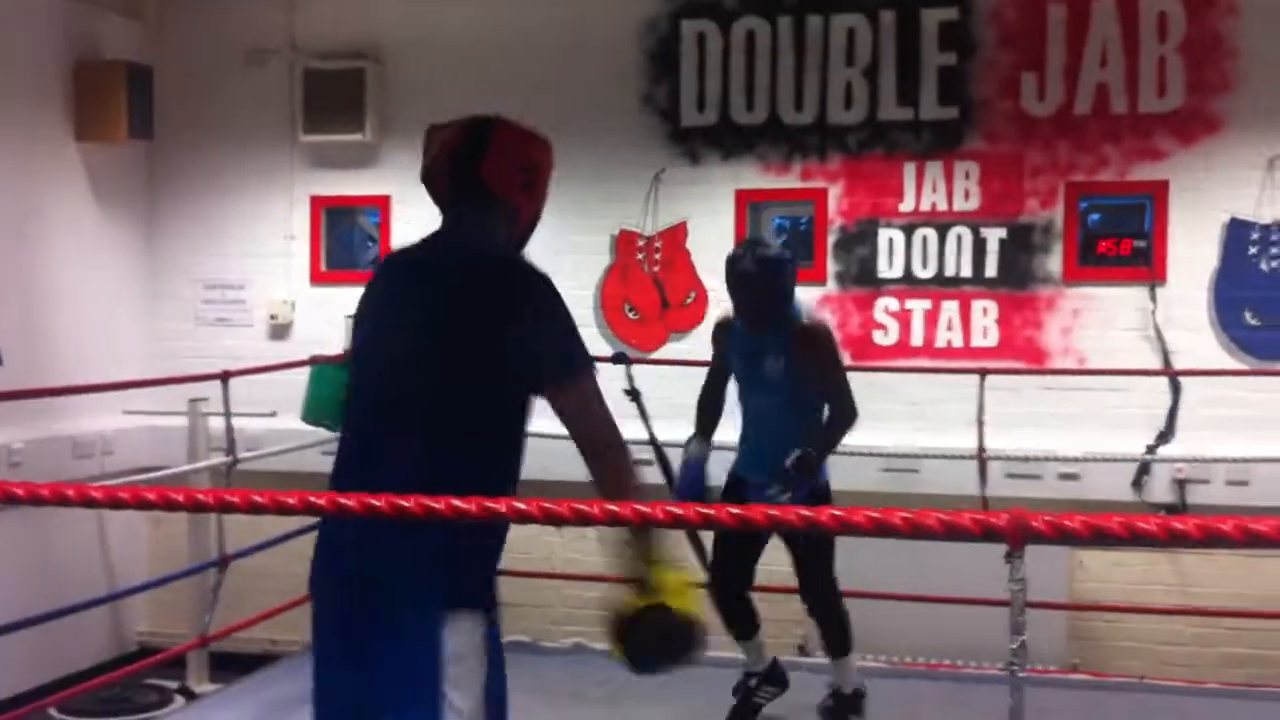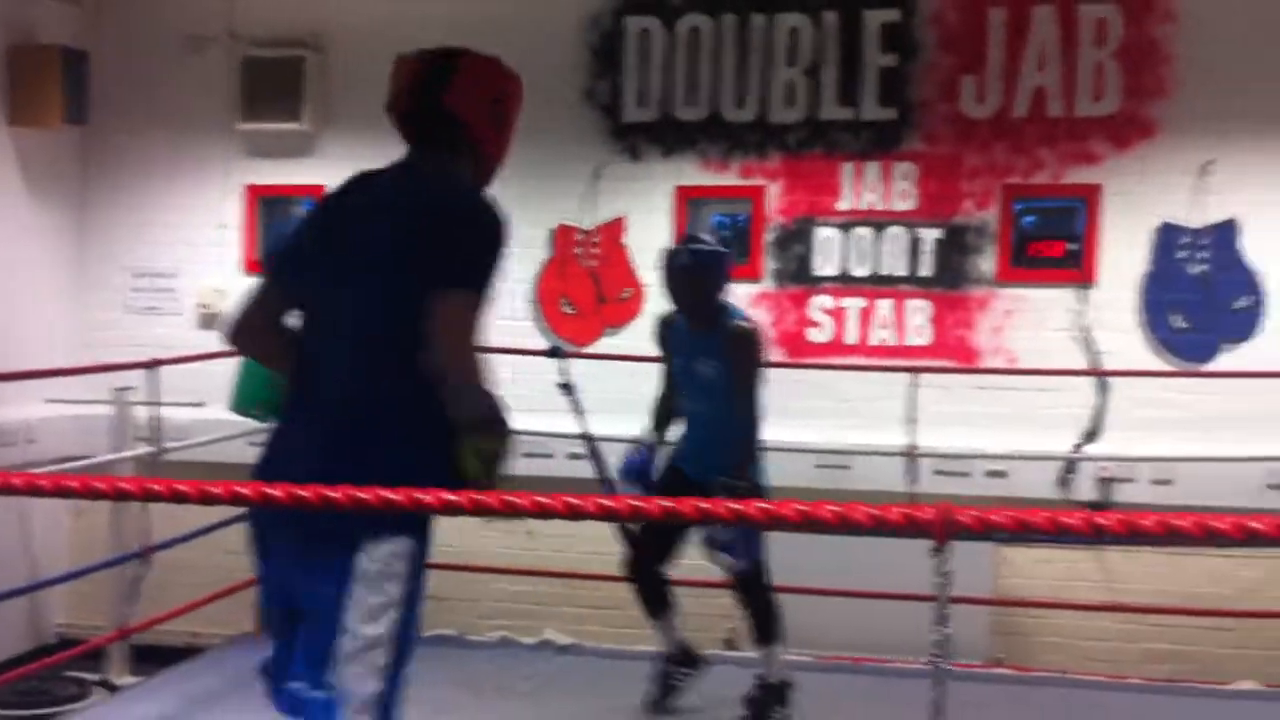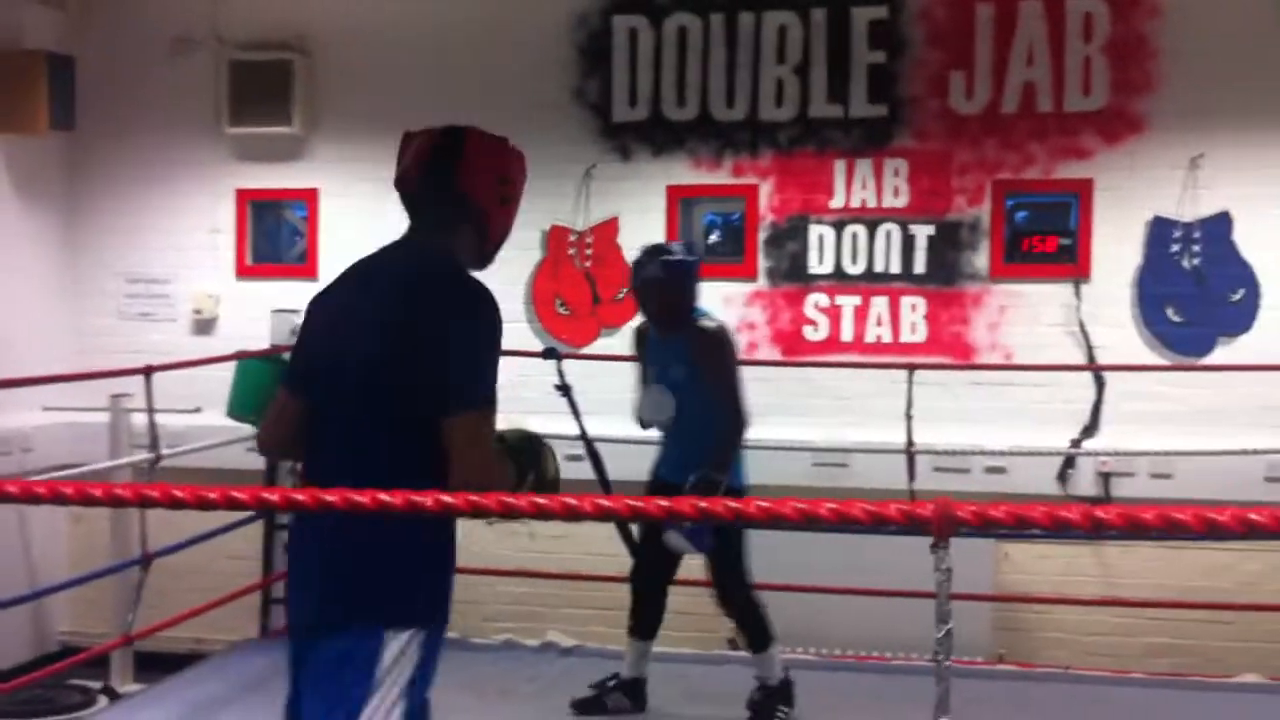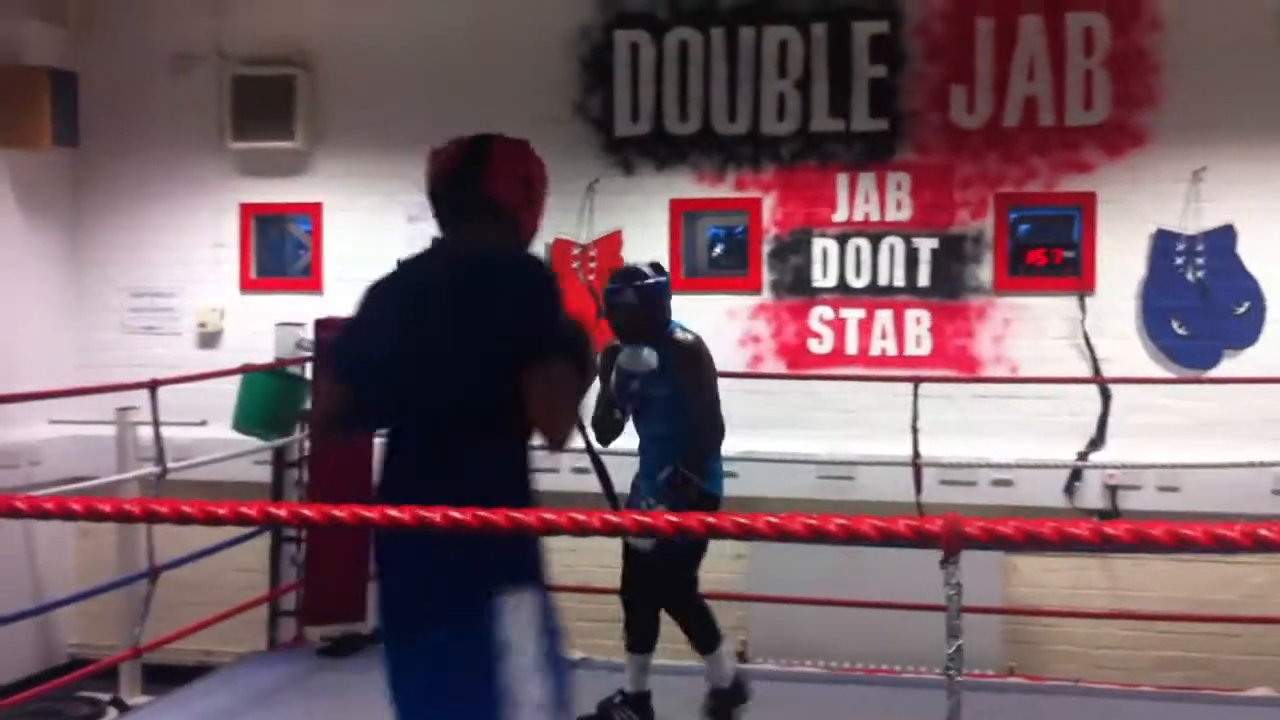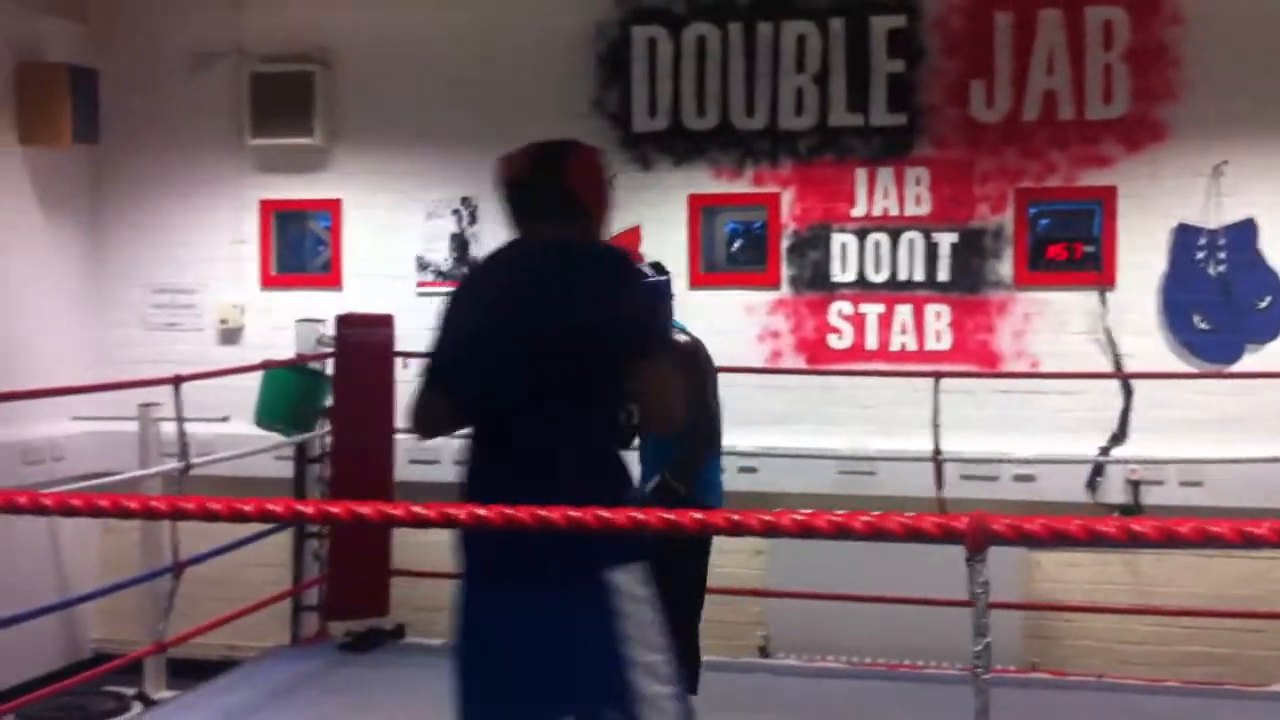
dt=0.2s
person 1, frame 1
left shoulder: (389, 282)
right shoulder: (519, 292)
right elbow: (598, 440)
right wrist: (645, 554)
left hip: (349, 552)
right hip: (438, 567)
person 1, frame 2
left shoulder: (342, 206)
right shoulder: (462, 217)
left elbow: (250, 330)
right elbow: (446, 359)
right wrist: (480, 418)
left hip: (292, 483)
right hip: (373, 500)
person 1, frame 3
left shoulder: (345, 294)
right shoulder: (460, 304)
left elbow: (277, 437)
right elbow: (472, 475)
right wrist: (521, 466)
left hip: (322, 563)
right hip: (394, 583)
person 1, frame 4
left shoulder: (388, 293)
right shoulder: (519, 281)
left elbow: (328, 415)
right elbow: (553, 422)
right wrist: (573, 374)
left hip: (405, 549)
right hip: (484, 552)
person 1, frame 5
left shoulder: (476, 288)
right shoulder: (610, 275)
left elbow: (430, 418)
right elbow: (666, 414)
left hip: (497, 537)
right hip: (588, 536)
person 2, frame 1
left shoulder: (808, 333)
right shoulder: (727, 331)
left elbow: (844, 410)
right elbow: (714, 389)
left wrist: (803, 466)
right wrist: (697, 448)
left hip: (801, 480)
right hip: (749, 476)
left knee: (817, 590)
right knee: (725, 582)
right ankle: (762, 672)
person 2, frame 2
left shoulder: (739, 334)
right shoulder: (670, 328)
left elbow: (747, 420)
left wrist: (738, 488)
right wrist: (649, 443)
left hip: (731, 474)
right hip: (686, 465)
left knee: (746, 578)
right knee: (641, 559)
right ankle: (676, 653)
person 2, frame 3
left shoulder: (709, 337)
right shoulder: (645, 336)
left elbow: (732, 420)
left wrist: (708, 487)
right wrist: (648, 409)
left hip: (715, 478)
right hip: (671, 473)
left knee: (730, 587)
right knee: (647, 578)
person 2, frame 4
left shoulder: (685, 349)
right shoulder: (616, 356)
left elbow: (711, 428)
right elbow: (603, 434)
left wrist: (677, 486)
right wrist: (618, 391)
left hip: (693, 486)
right hip: (651, 482)
left knee: (673, 591)
right knee: (636, 591)
left ankle: (725, 680)
person 2, frame 5
left shoulder: (682, 351)
left elbow: (706, 436)
left wrist: (663, 491)
left hip: (689, 494)
right hip: (658, 488)
left knee: (677, 604)
right knee: (653, 596)
